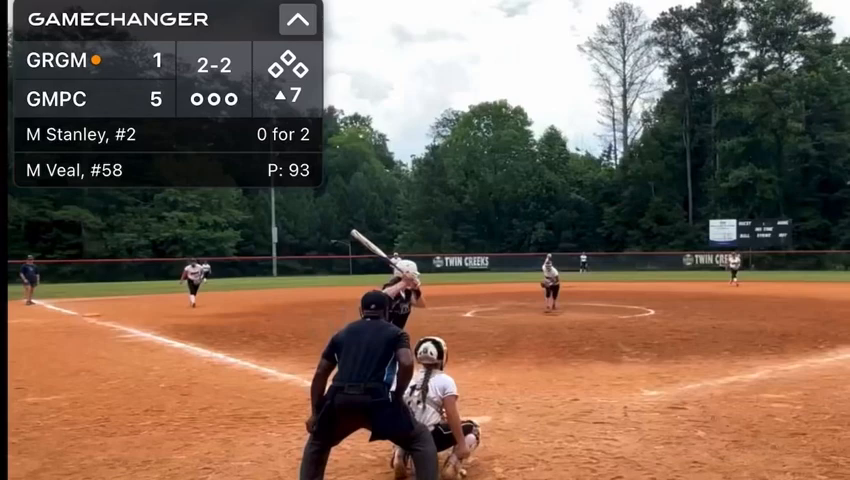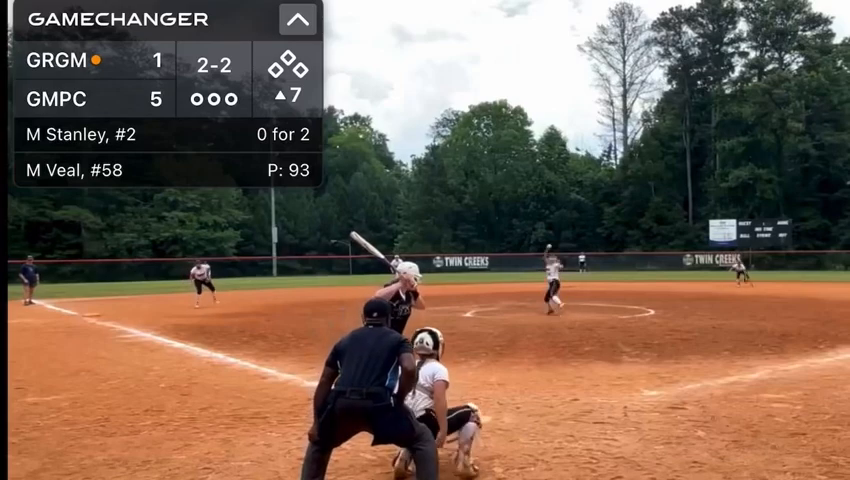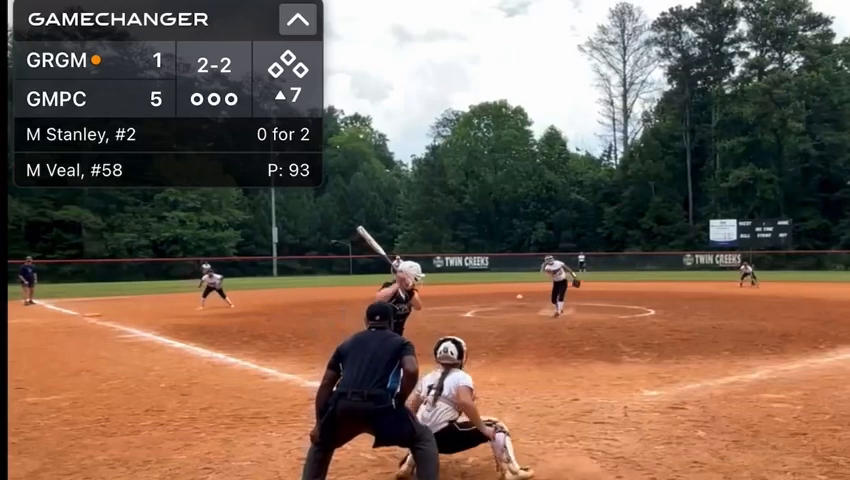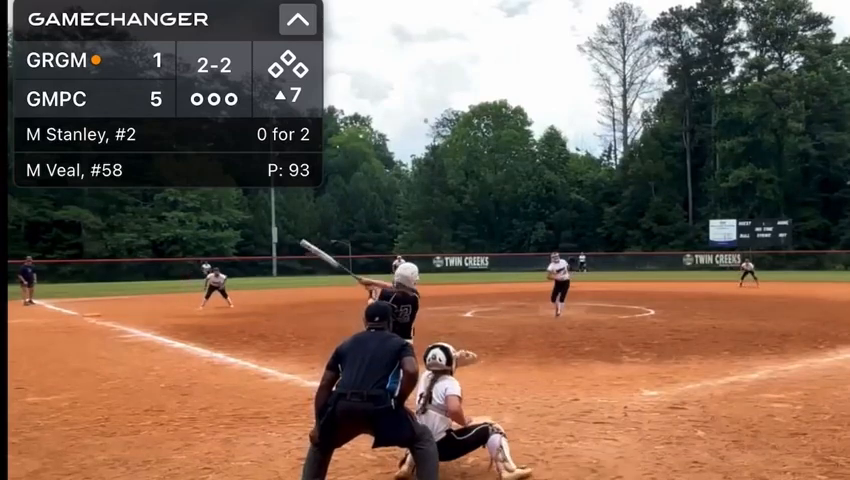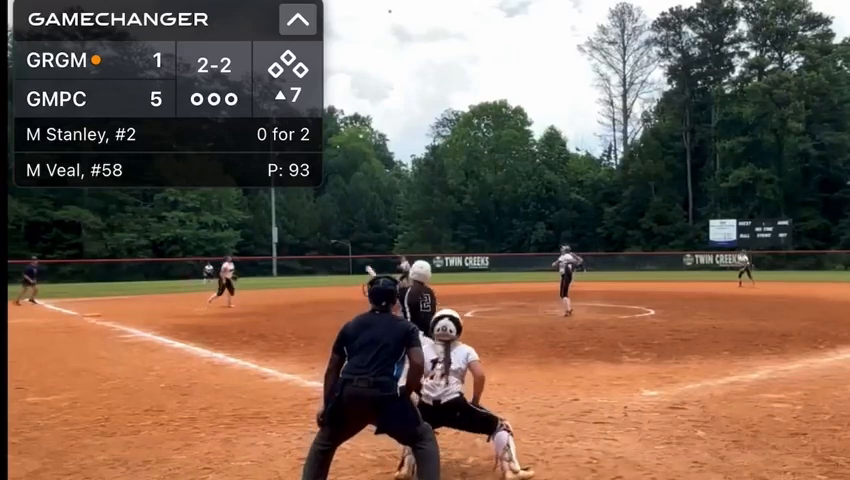
dt=0.4s
person 1, frame 1
left shoulder: (342, 333)
right shoulder: (395, 333)
left elbow: (320, 374)
right elbow: (406, 363)
left wrist: (315, 412)
right wrist: (397, 396)
left hip: (340, 399)
right hip: (376, 399)
left knee: (318, 440)
right knee: (420, 439)
person 1, frame 2
left shoulder: (345, 341)
right shoulder: (397, 340)
left elbow: (325, 381)
right elbow: (409, 369)
left wrist: (317, 422)
right wrist: (398, 401)
left hip: (341, 404)
right hip: (378, 403)
left knee: (320, 442)
right knee: (422, 440)
person 1, frame 3
left shoulder: (348, 344)
right shoulder: (400, 342)
left elbow: (326, 384)
right elbow: (411, 370)
left wrist: (319, 423)
right wrist: (399, 402)
left hip: (343, 406)
right hip: (379, 405)
left knee: (321, 443)
right knee: (423, 440)
person 1, frame 4
left shoulder: (347, 344)
right shoulder: (399, 343)
left elbow: (324, 386)
right elbow: (411, 372)
left wrist: (319, 424)
right wrist: (398, 403)
left hip: (342, 407)
right hip: (378, 406)
left knee: (321, 442)
right knee: (423, 440)
person 1, frame 5
left shoulder: (350, 326)
right shoulder: (406, 328)
left elbow: (332, 368)
right elbow: (418, 364)
left wrist: (327, 405)
right wrist: (405, 395)
left hip: (348, 394)
right hip: (384, 394)
left knee: (325, 442)
right knee: (423, 439)
person 2, frame 1
right shoulder: (445, 380)
right elbow: (452, 414)
right wrist: (461, 444)
right hip: (430, 438)
right knee: (472, 428)
left ankle: (400, 460)
right ankle: (452, 467)
person 2, frame 2
right shoulder: (438, 369)
right elbow: (439, 399)
right wrist: (443, 430)
right hip: (424, 421)
right knee: (471, 413)
left ankle: (401, 462)
right ankle: (463, 464)
person 2, frame 3
left shoulder: (428, 378)
right shoulder: (461, 377)
left elbow: (413, 408)
right elbow: (465, 402)
right wrist: (483, 427)
right hip: (445, 436)
right knee: (496, 428)
left ankle: (408, 466)
person 2, frame 4
left shoulder: (424, 378)
right shoulder: (450, 383)
right elbow: (454, 409)
right wrist: (464, 422)
right hip: (444, 445)
right knee: (492, 429)
left ankle: (408, 466)
person 2, frame 5
left shoulder: (423, 349)
right shoulder: (465, 350)
right elbow: (479, 375)
right wrist: (475, 402)
left hip: (428, 407)
right hip: (454, 406)
right knee: (500, 426)
